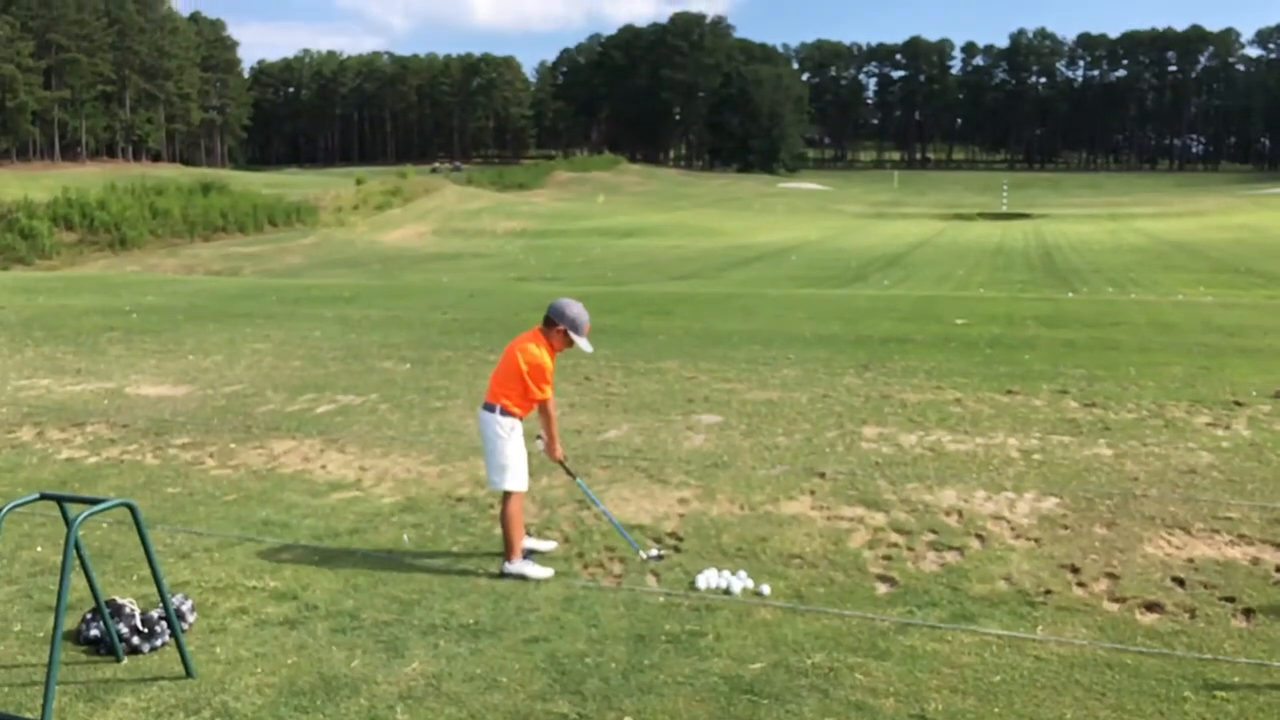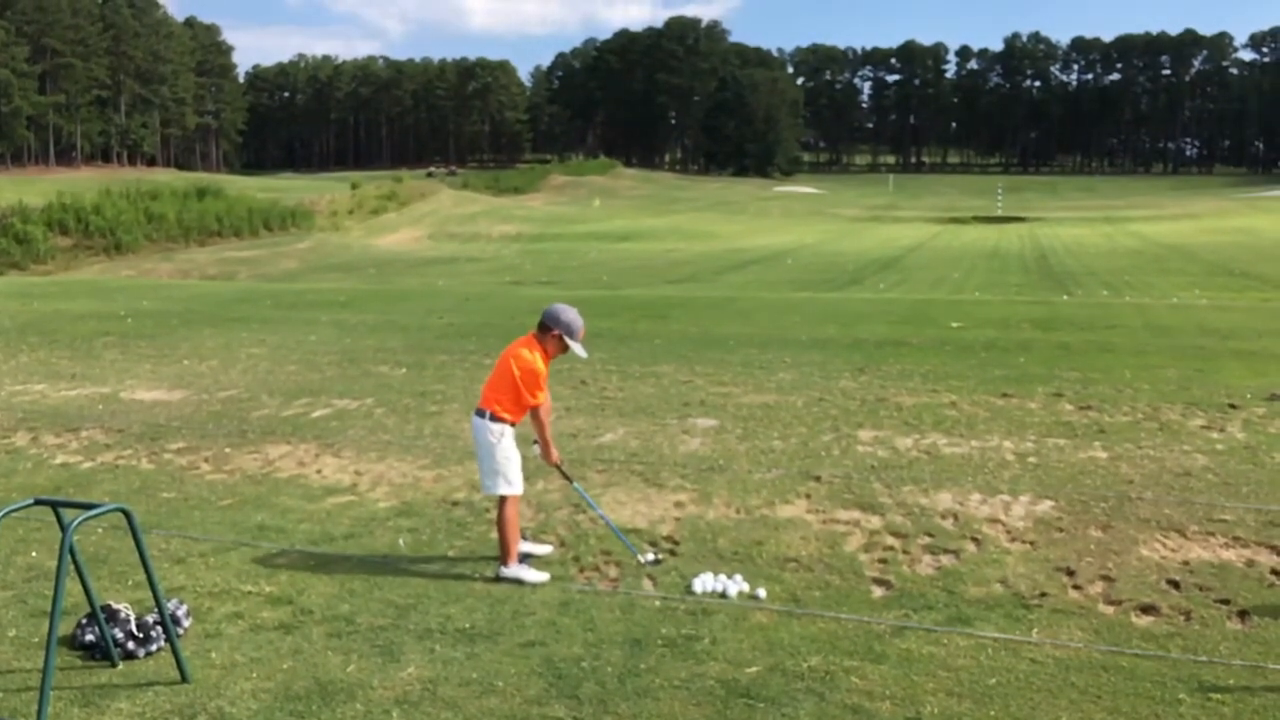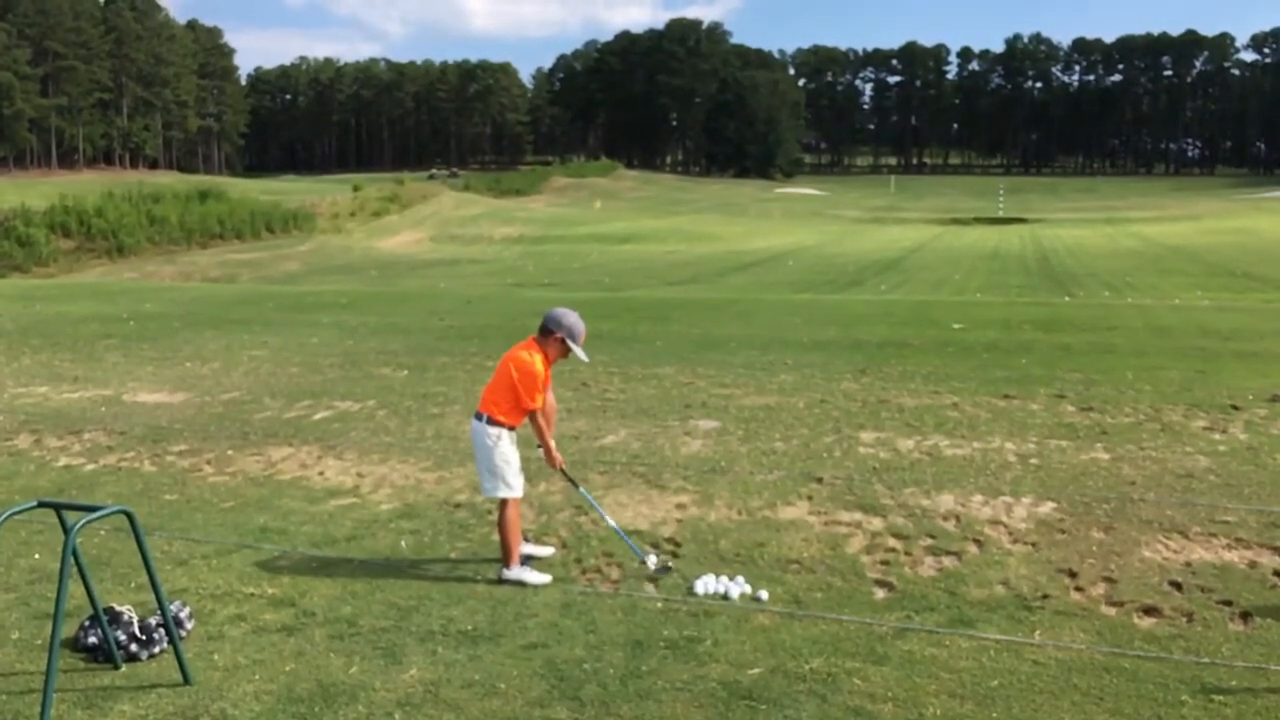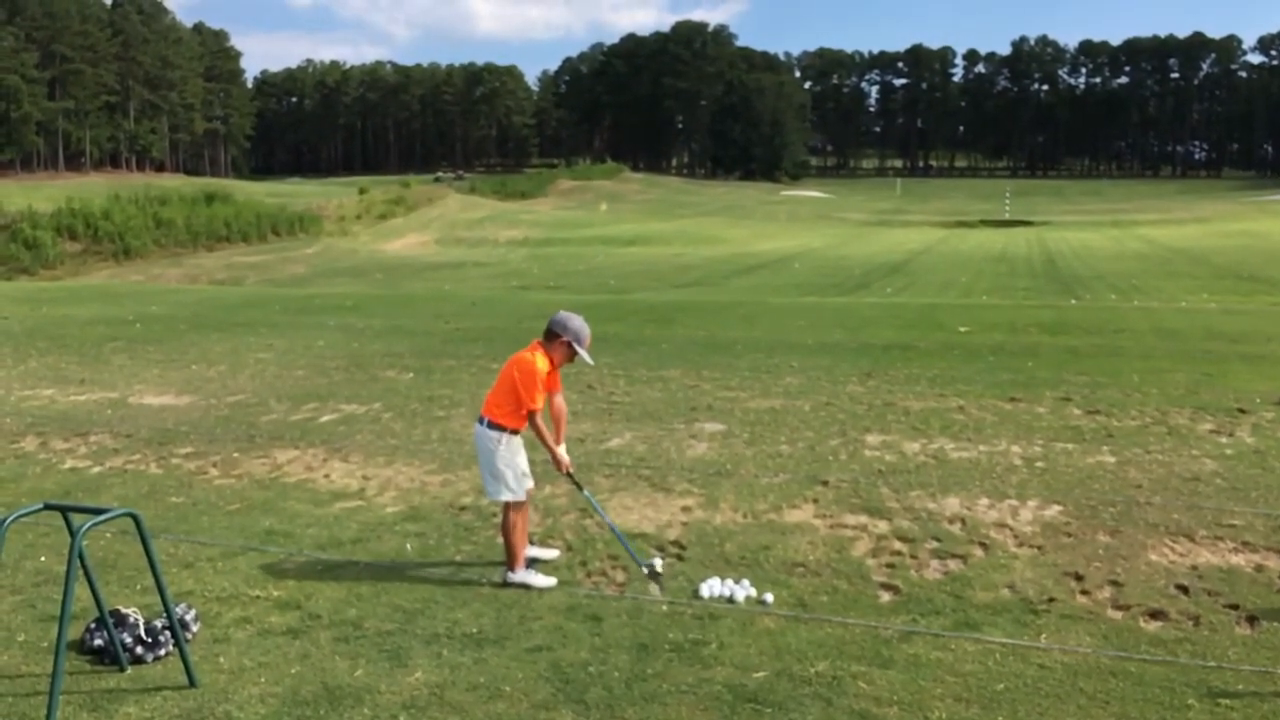
dt=1s
person 1, frame 1
left shoulder: (535, 341)
right shoulder: (537, 355)
left elbow: (544, 399)
right elbow: (545, 406)
left wrist: (548, 437)
right wrist: (553, 442)
left hip: (503, 416)
right hip: (502, 419)
left knee: (517, 484)
right knee: (513, 490)
left ankle: (519, 538)
right ankle: (513, 560)
person 1, frame 2
left shoulder: (533, 348)
right shoulder: (530, 360)
left elbow: (544, 399)
right elbow: (537, 411)
left wrist: (546, 442)
right wrist: (548, 447)
left hip: (498, 422)
right hip: (495, 425)
left knee: (513, 488)
right knee: (509, 493)
left ankle: (515, 542)
right ankle: (510, 564)
person 1, frame 3
left shoulder: (538, 353)
right shoulder: (530, 363)
left elbow: (548, 399)
right elbow: (535, 415)
left wrist: (551, 442)
right wrist: (549, 451)
left hip: (500, 426)
right hip: (493, 429)
left knee: (515, 489)
right knee: (509, 496)
left ankle: (517, 544)
right ankle: (512, 567)
person 1, frame 4
left shoulder: (548, 359)
right shoulder: (533, 364)
left elbow: (557, 402)
right elbow: (534, 419)
left wrist: (561, 446)
right wrist: (554, 454)
left hip: (508, 432)
right hip: (496, 434)
left knee: (523, 491)
right knee: (513, 499)
left ankle: (523, 547)
right ankle: (516, 570)
